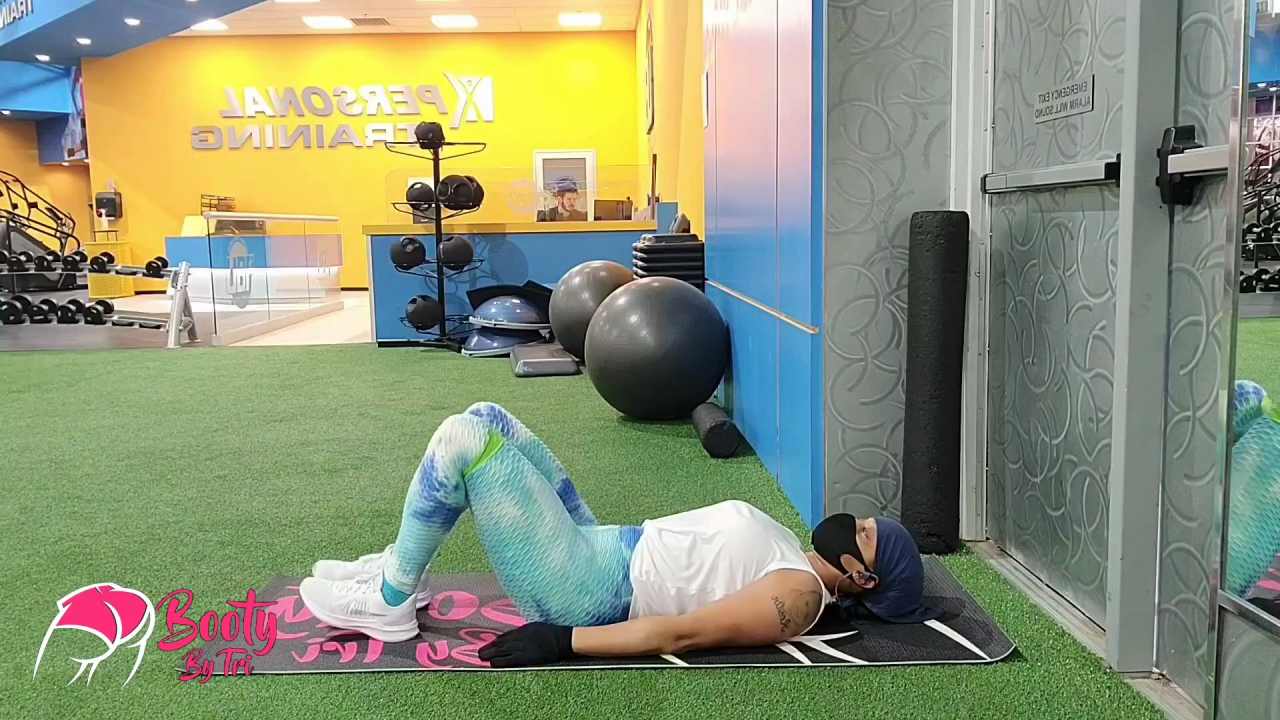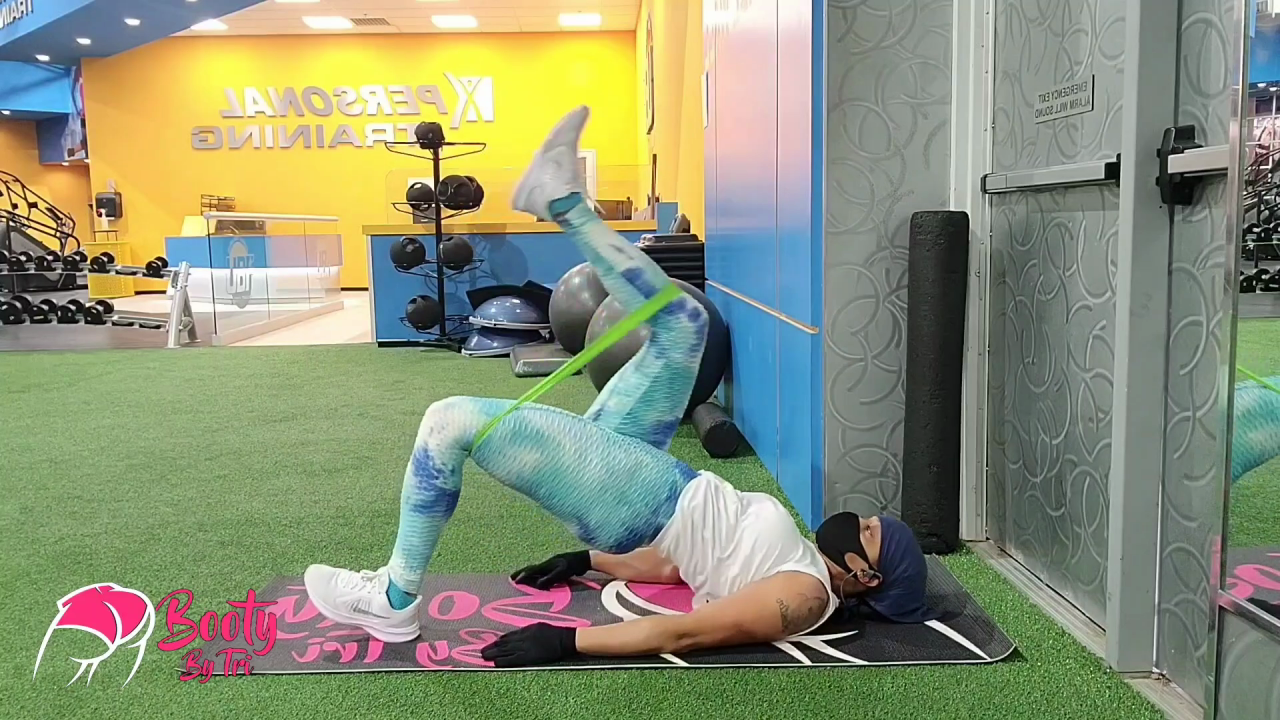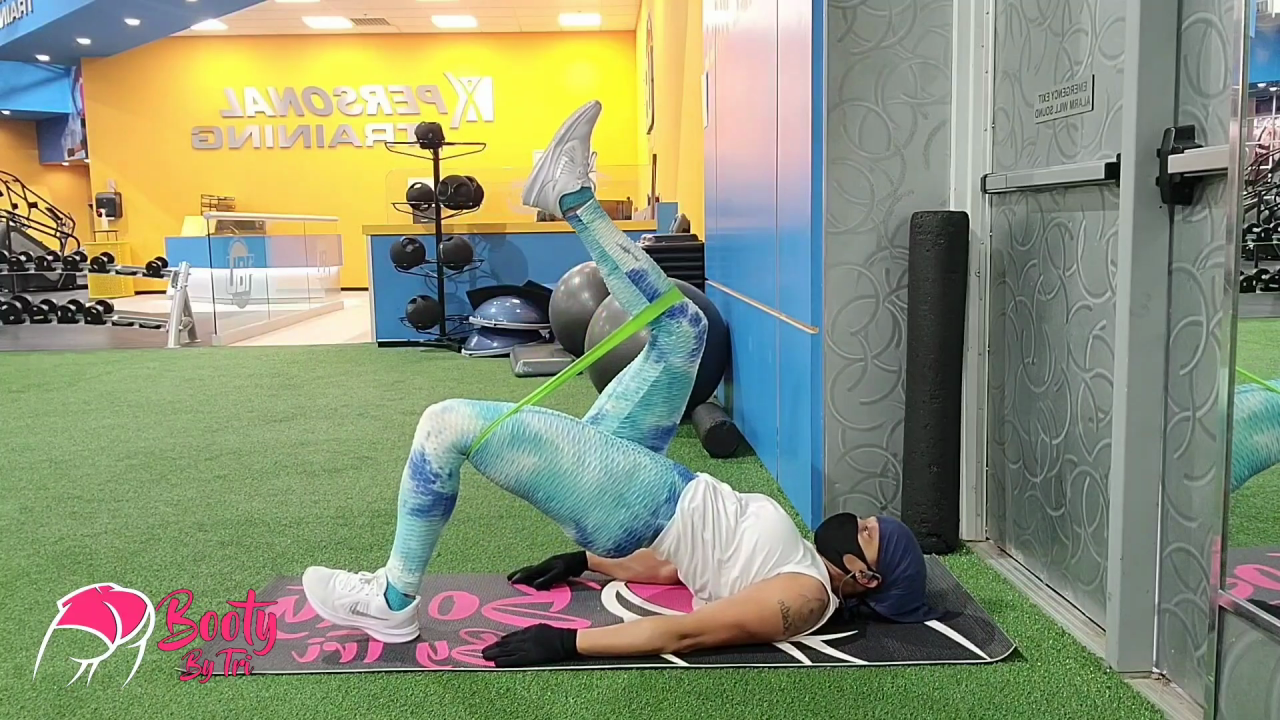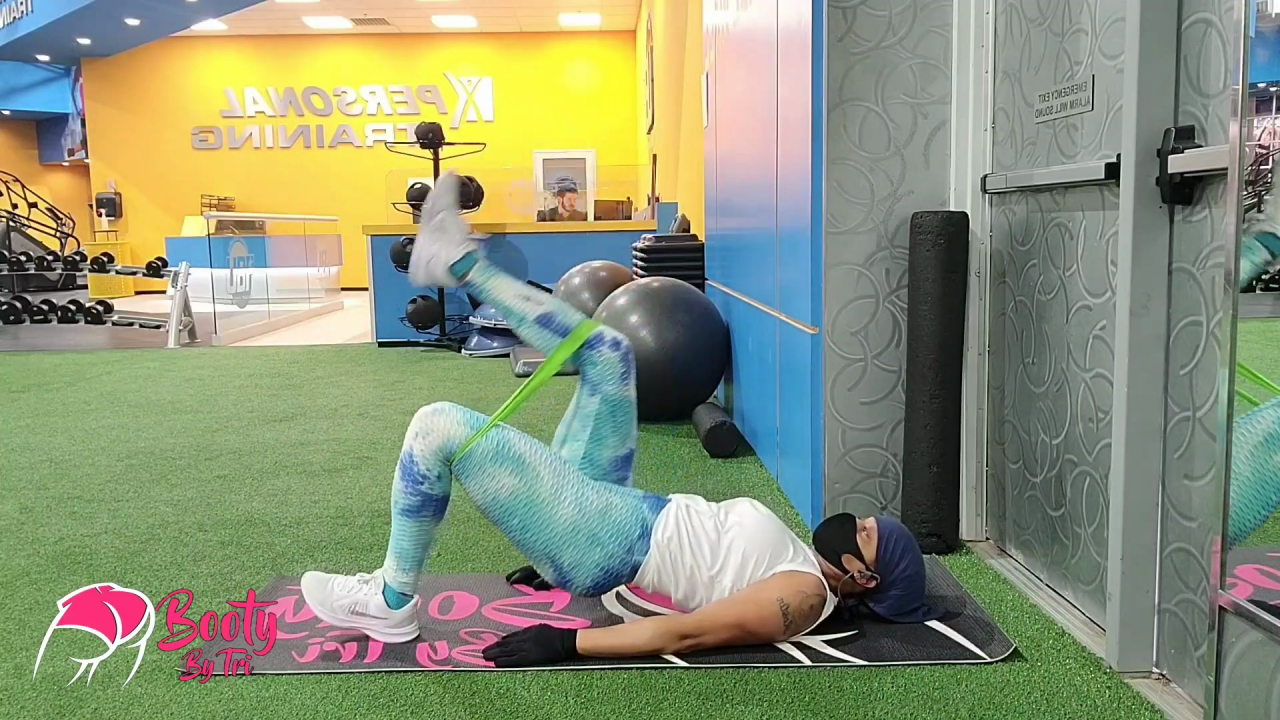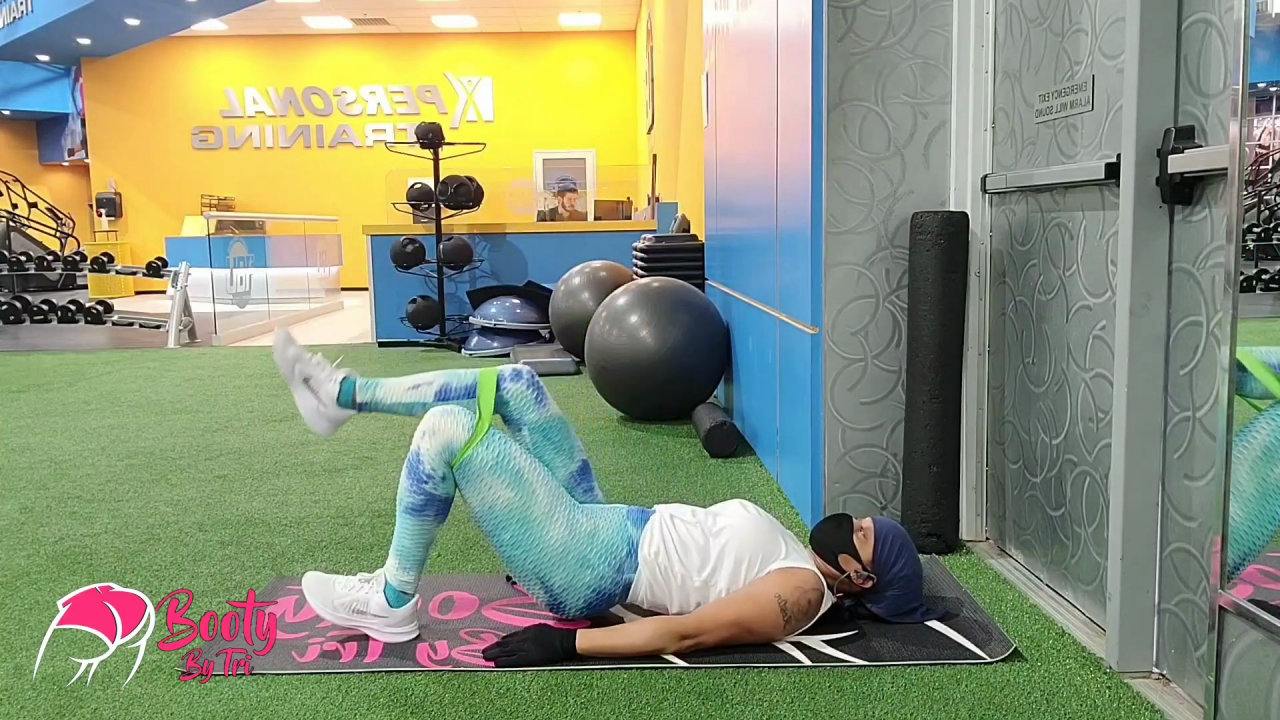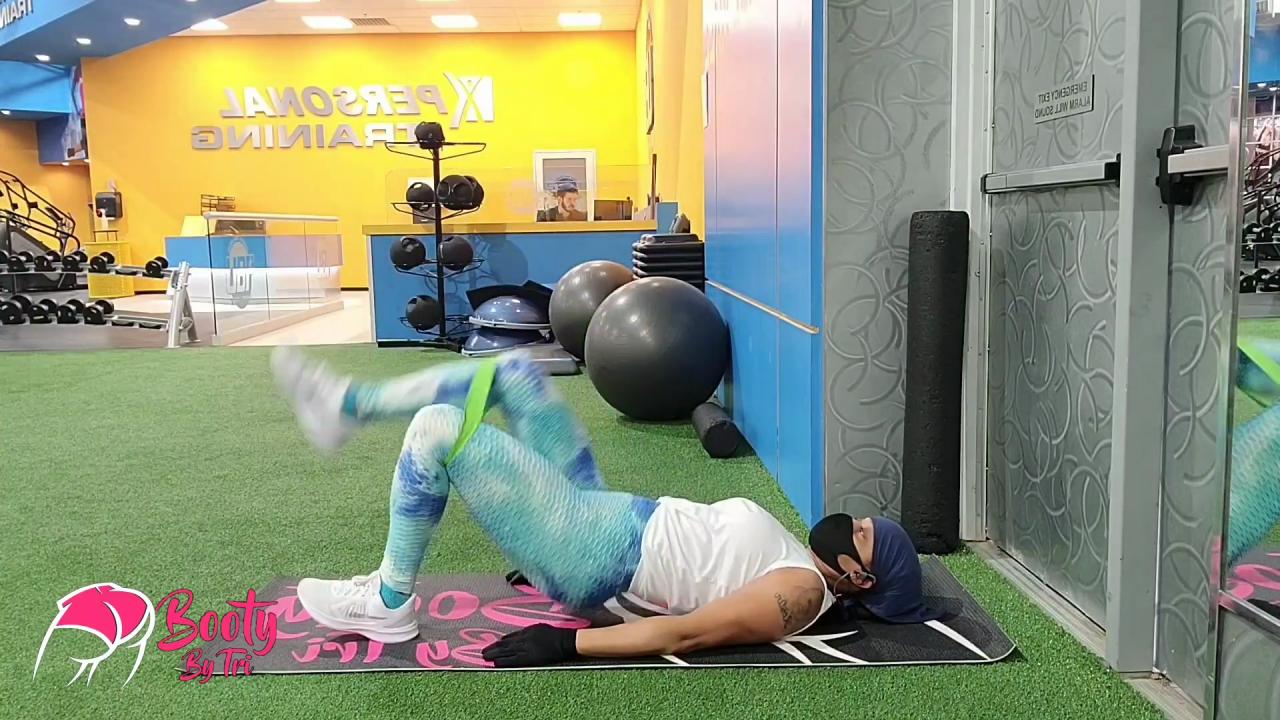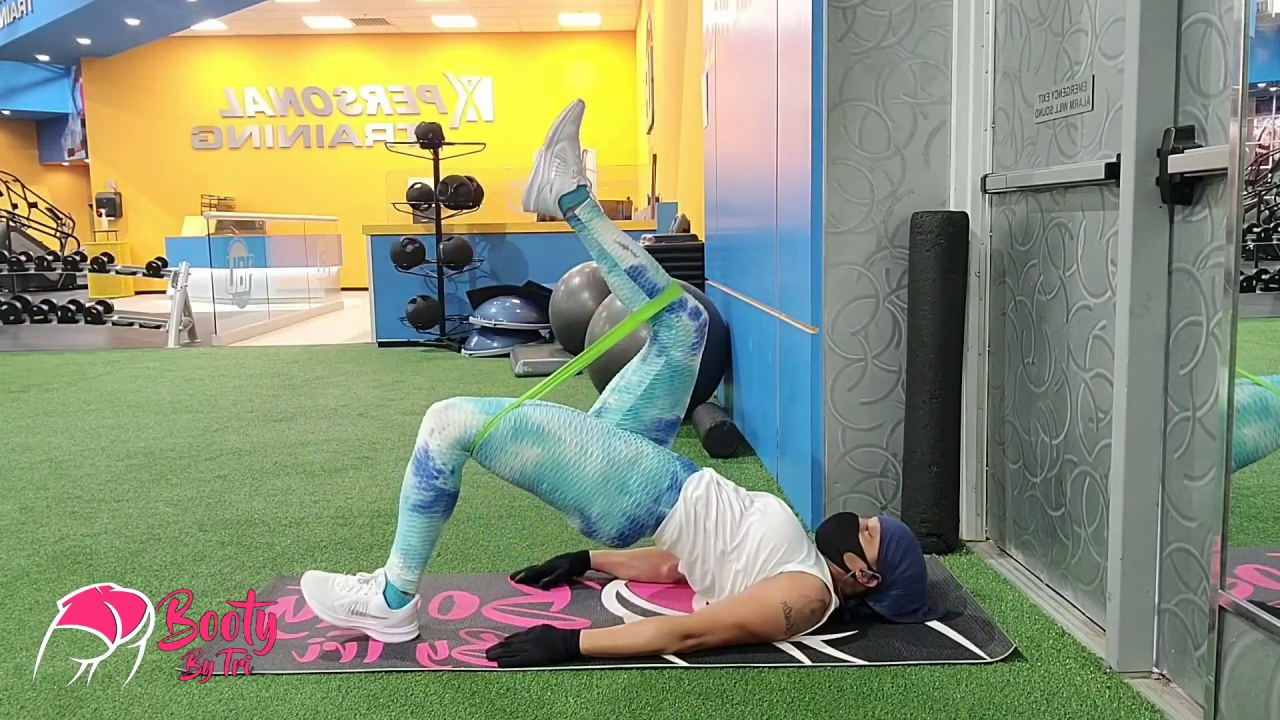
dt=0.7s
person 1, frame 1
left shoulder: (796, 600)
right shoulder: (787, 556)
left elbow: (679, 634)
left wrist: (560, 642)
left hip: (579, 588)
right hip: (601, 548)
left knee: (462, 438)
right knee: (487, 419)
left ankle: (388, 602)
right ankle: (399, 565)
person 1, frame 2
left shoulder: (804, 597)
right shoulder: (802, 561)
left elbow: (681, 634)
left wrist: (566, 640)
right wrist: (587, 559)
left hip: (630, 497)
right hip: (636, 480)
left knee: (449, 421)
right knee: (683, 321)
left ankle: (393, 602)
right ankle: (561, 199)
person 1, frame 3
left shoulder: (804, 599)
right shoulder: (798, 561)
left elbow: (682, 633)
left wrist: (566, 642)
right wrist: (585, 561)
left hip: (627, 502)
right hip: (633, 481)
left knee: (447, 424)
right knee: (682, 327)
left ankle: (392, 603)
right ankle: (571, 196)
person 1, frame 4
left shoulder: (801, 599)
right shoulder: (797, 562)
left elbow: (685, 633)
left wrist: (568, 643)
left hip: (597, 540)
right hip: (611, 510)
left knee: (438, 427)
right knee: (607, 352)
left ankle: (390, 607)
right ankle: (455, 262)
person 1, frame 5
left shoulder: (798, 595)
right shoulder: (791, 555)
left elbow: (684, 632)
left wrist: (567, 642)
left hip: (584, 566)
right hip: (598, 523)
left knee: (444, 427)
right knee: (514, 384)
left ankle: (390, 606)
right ankle: (340, 392)
person 1, frame 6
left shoulder: (797, 599)
right shoulder: (790, 556)
left elbow: (688, 634)
left wrist: (567, 640)
left hip: (594, 553)
right hip: (606, 524)
left knee: (438, 429)
right knee: (508, 375)
left ankle: (390, 605)
right ankle: (344, 406)
person 1, frame 7
left shoulder: (806, 597)
right shoulder: (803, 557)
left elbow: (685, 634)
left wrist: (570, 644)
right wrist: (587, 562)
left hip: (631, 491)
right hip: (643, 469)
left knee: (450, 423)
right knee: (684, 320)
left ankle: (391, 604)
right ankle: (567, 194)
